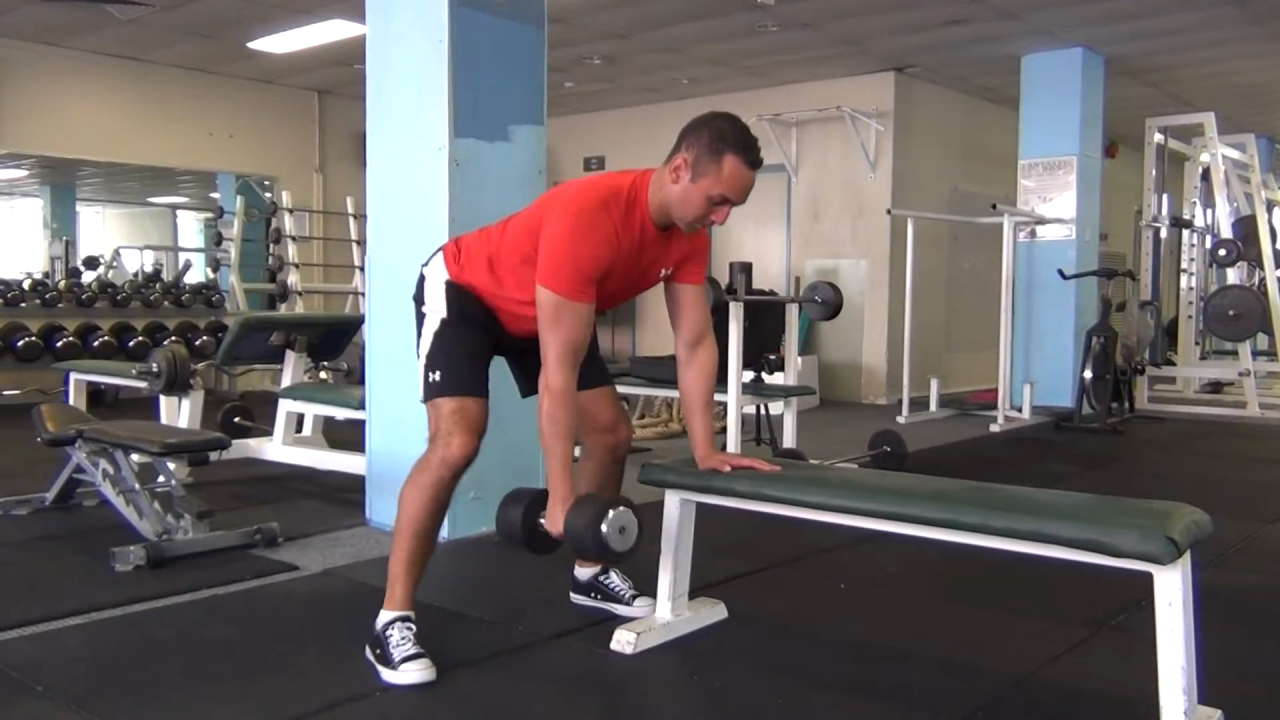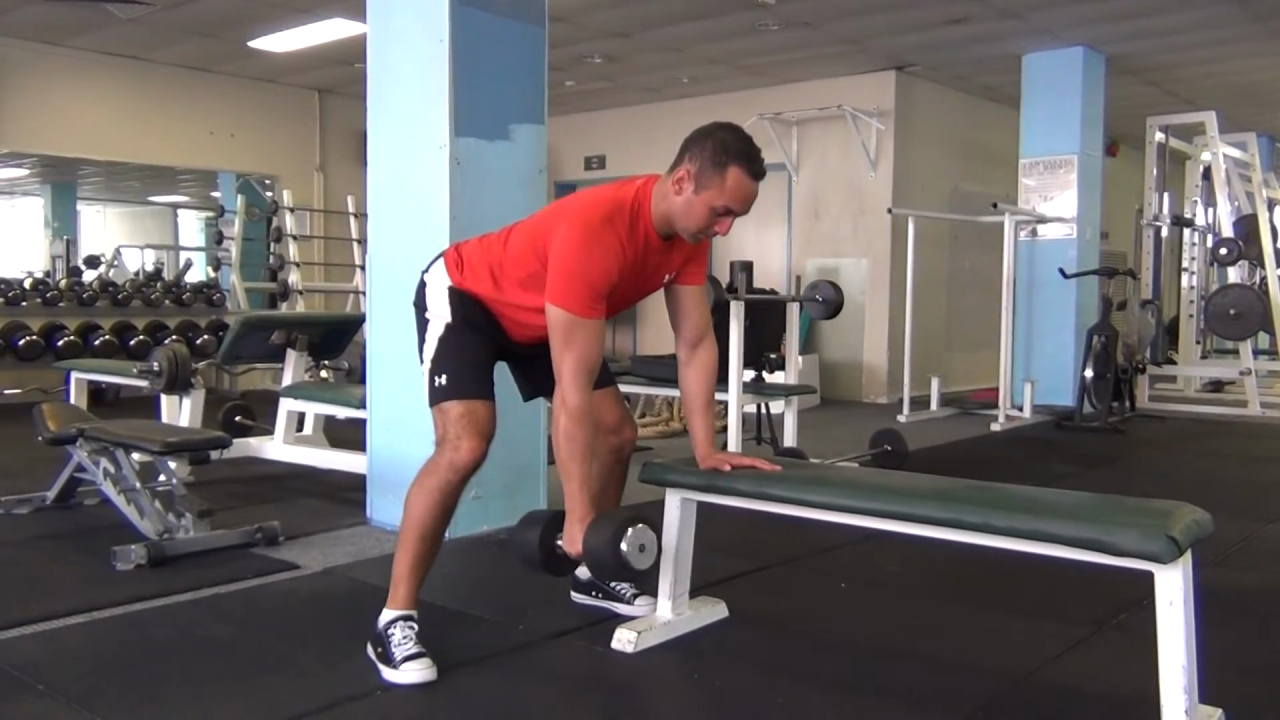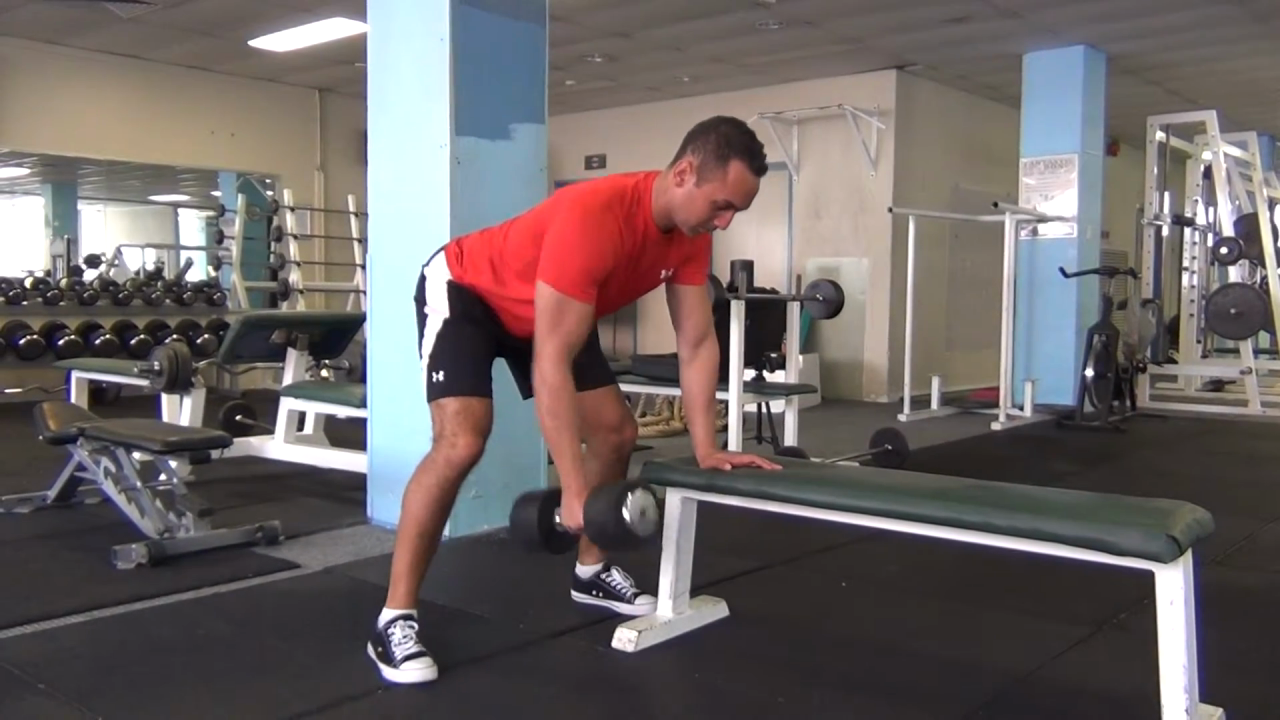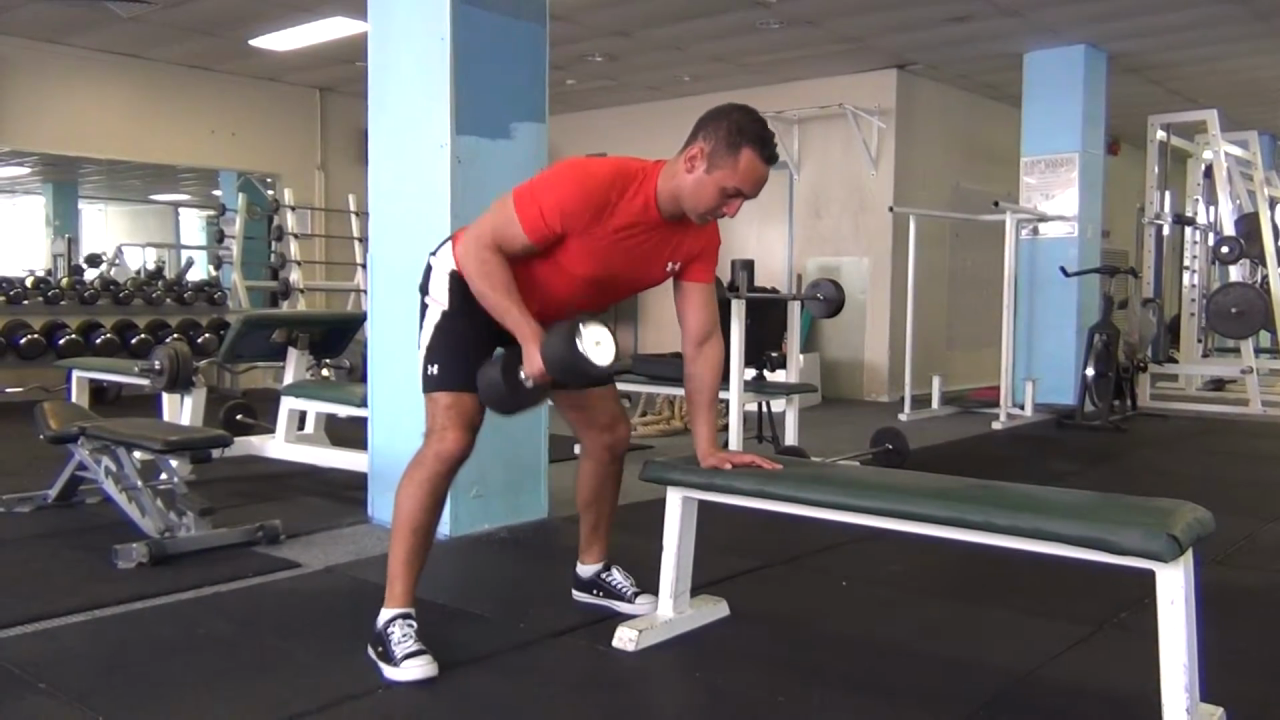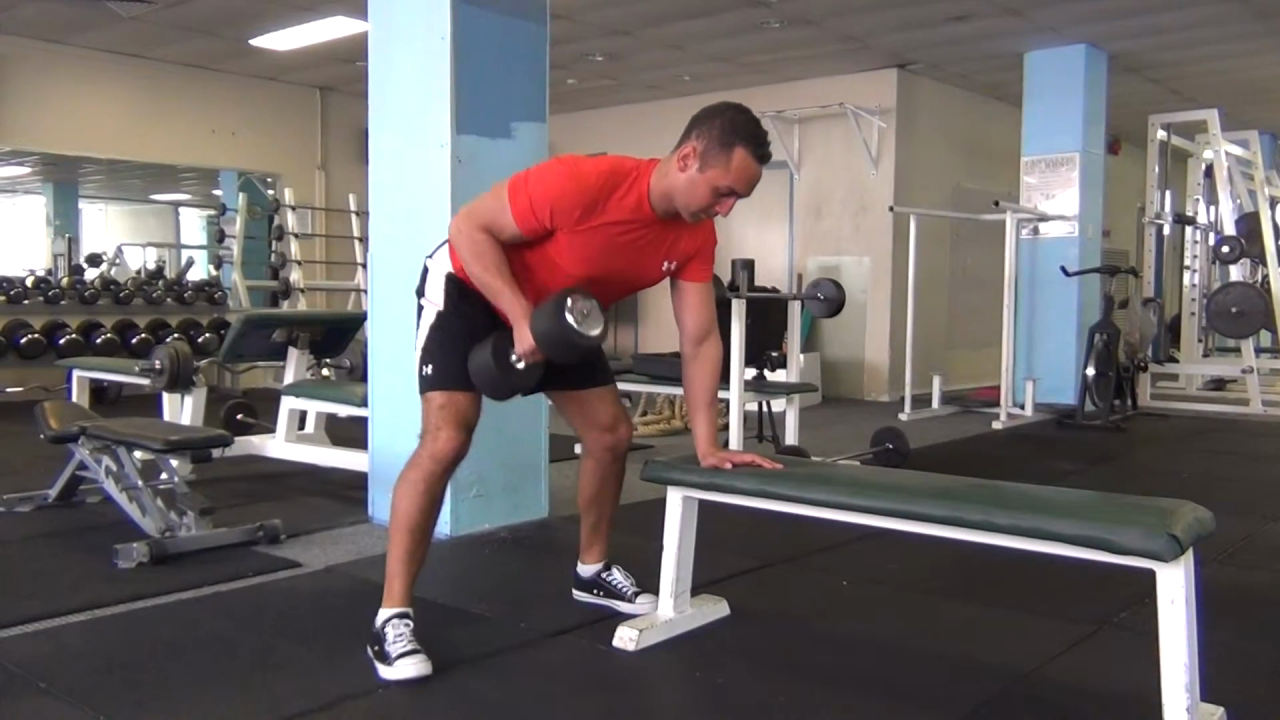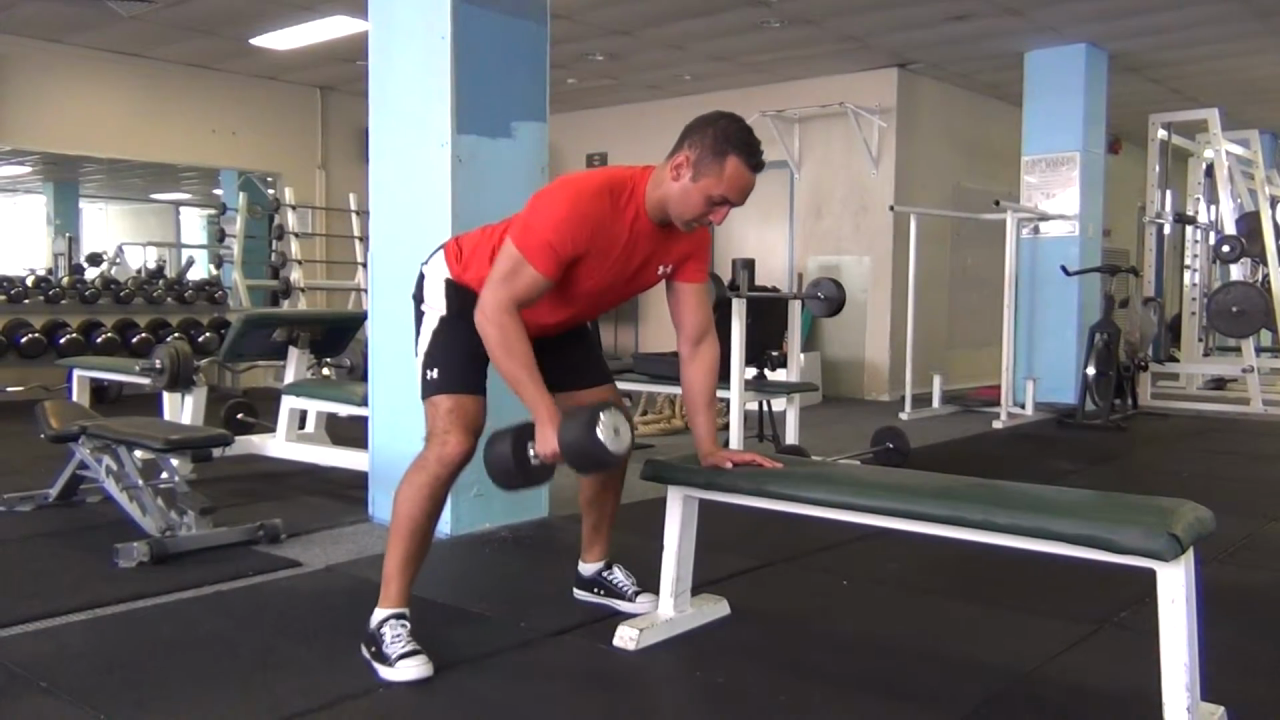
dt=0.3s
person 1, frame 1
left shoulder: (689, 232)
right shoulder: (586, 217)
left elbow: (695, 343)
right elbow: (558, 368)
left wrist: (705, 450)
right wrist: (559, 497)
left hip: (547, 310)
right hip: (462, 290)
left knee: (612, 434)
right knee: (456, 443)
left ankle: (590, 575)
right ankle: (393, 619)
person 1, frame 2
left shoulder: (689, 233)
right shoulder: (593, 231)
left elbow: (695, 343)
right elbow: (574, 388)
left wrist: (706, 449)
right wrist: (577, 516)
left hip: (542, 316)
right hip: (462, 295)
left knee: (616, 434)
right knee: (465, 446)
left ankle: (591, 575)
right ankle: (395, 619)
person 1, frame 3
left shoulder: (690, 238)
right shoulder: (593, 215)
left elbow: (696, 343)
right elbow: (553, 365)
left wrist: (706, 449)
right wrist: (572, 486)
left hip: (550, 308)
right hip: (465, 292)
left knee: (617, 434)
right knee: (461, 444)
left ankle: (591, 571)
right ankle: (395, 617)
person 1, frame 4
left shoulder: (700, 233)
right shoulder: (590, 185)
left elbow: (702, 339)
right elbow: (477, 245)
left wrist: (708, 446)
right wrist: (530, 339)
left hip: (557, 310)
right hip: (469, 284)
left knee: (612, 431)
right knee: (450, 439)
left ankle: (591, 570)
right ankle: (394, 616)
person 1, frame 5
left shoulder: (695, 233)
right shoulder: (582, 182)
left elbow: (700, 338)
right elbow: (467, 226)
left wrist: (707, 446)
right wrist: (521, 315)
right hip: (467, 284)
left knee: (611, 434)
right knee: (445, 440)
left ankle: (592, 571)
right ankle: (392, 615)
person 1, frame 6
left shoulder: (690, 234)
right shoulder: (581, 202)
left elbow: (697, 340)
right elbow: (494, 311)
left wrist: (708, 445)
right wrist: (546, 416)
left hip: (553, 317)
right hip: (462, 290)
right knee: (452, 444)
left ankle: (593, 569)
right ankle: (388, 617)
